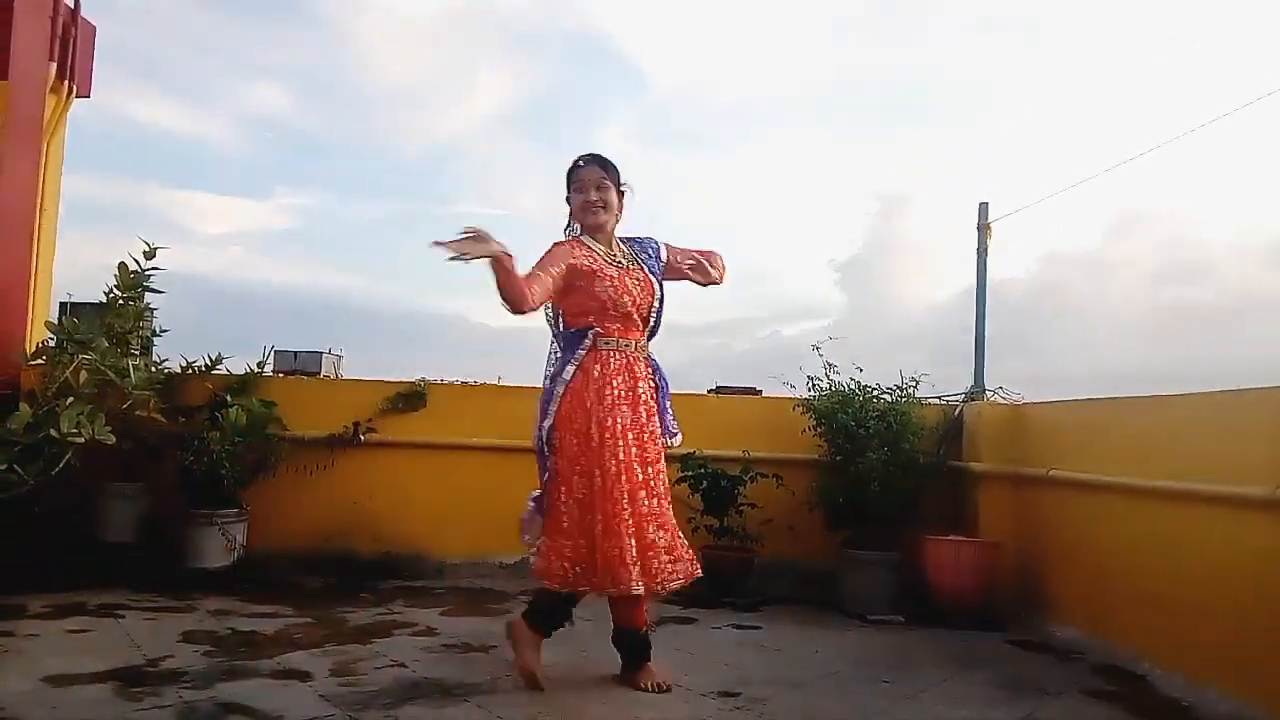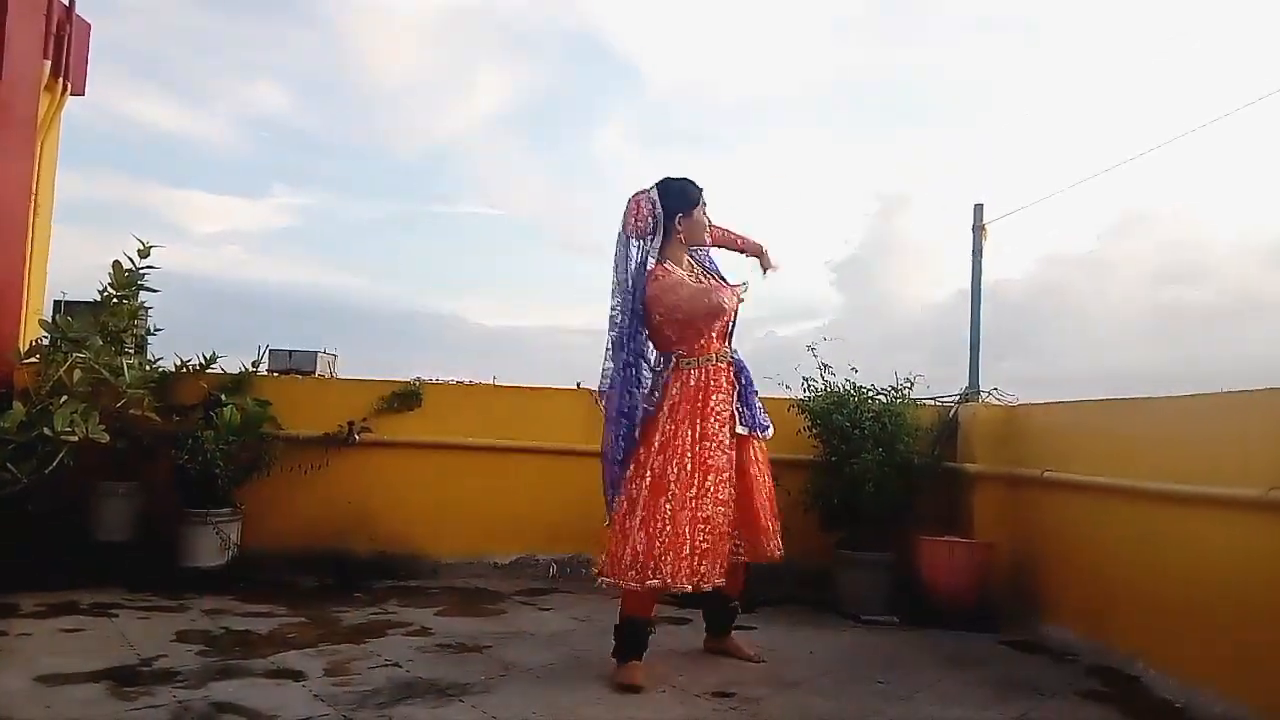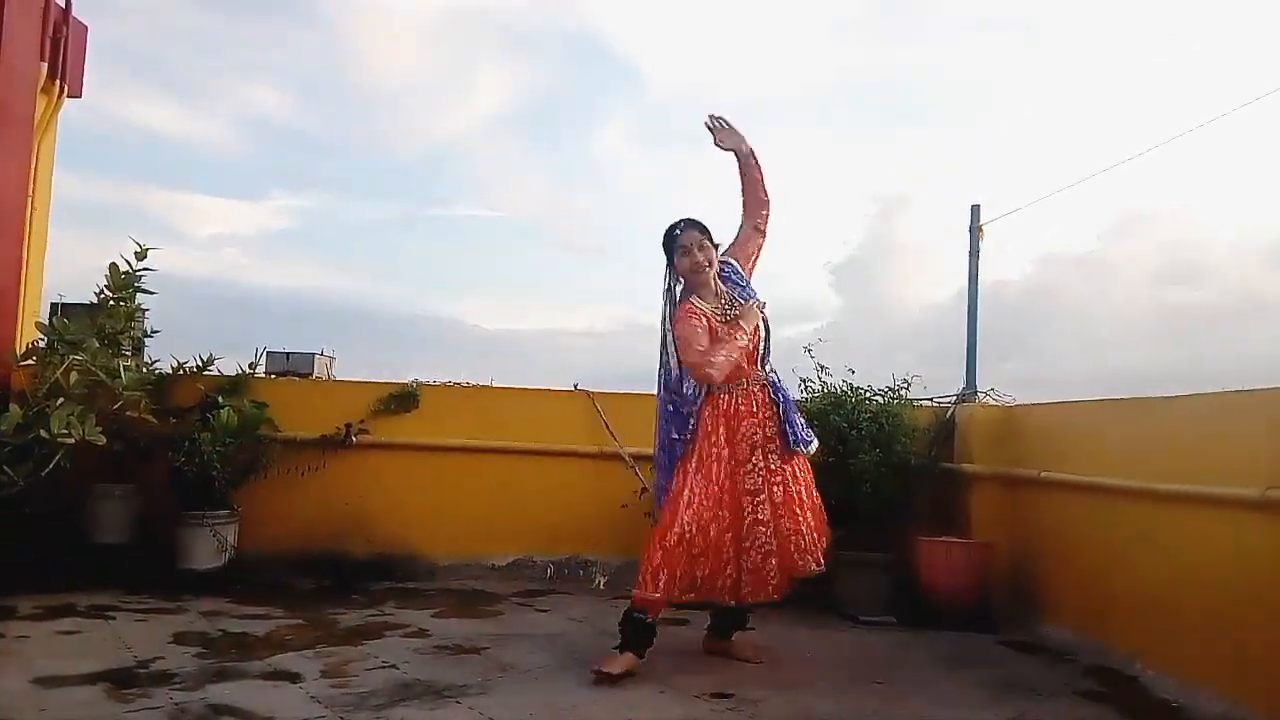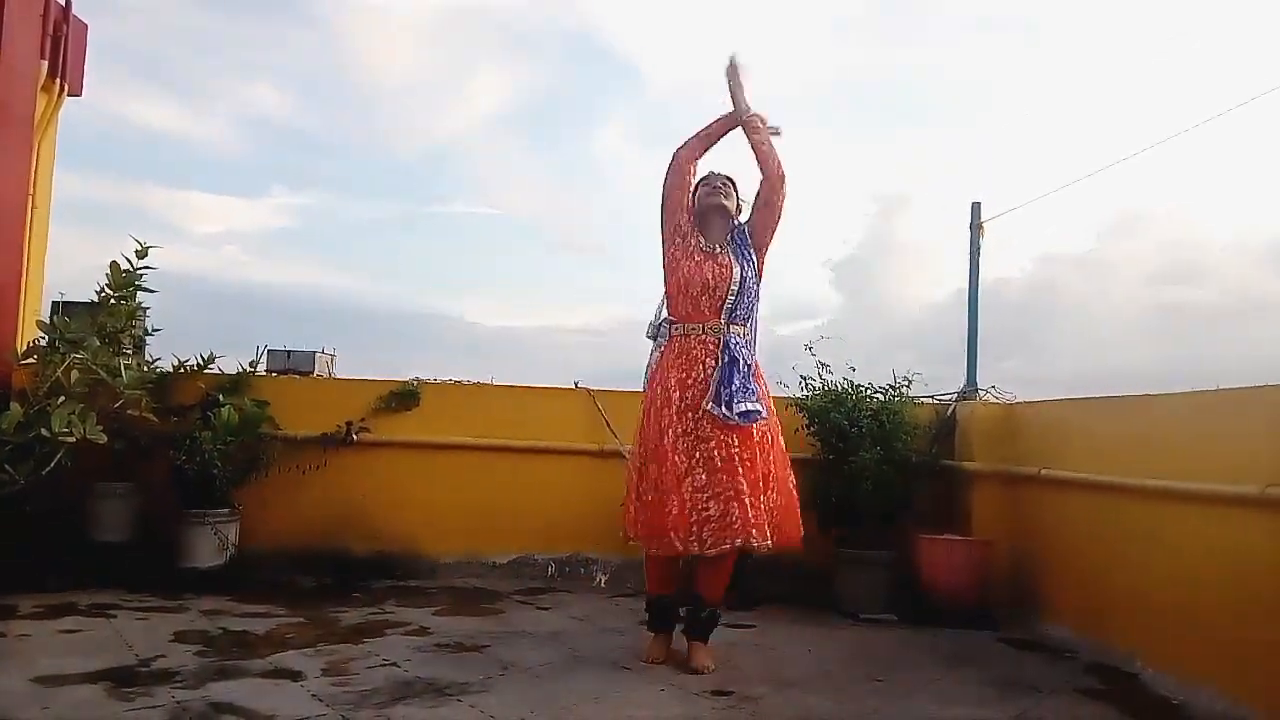
dt=0.5s
person 1, frame 1
left shoulder: (647, 251)
right shoulder: (569, 254)
left elbow: (712, 261)
right elbow: (522, 298)
left wrist: (708, 269)
right wrist: (498, 257)
left hip: (638, 392)
right hip: (591, 395)
left knee: (615, 524)
right knee: (629, 524)
left ankle: (532, 623)
right ankle: (637, 659)
person 1, frame 2
left shoulder: (693, 255)
right shoulder: (663, 281)
left elbow: (713, 235)
right elbow: (719, 302)
left wrist: (753, 248)
right wrist: (736, 292)
left hip: (725, 399)
right hip: (687, 404)
left knee: (736, 520)
right knee: (663, 523)
left ankle: (720, 631)
right ankle: (629, 653)
person 1, frame 3
left shoulder: (734, 273)
right shoulder: (686, 312)
left elbow: (760, 207)
right elbow: (710, 373)
left wrist: (742, 149)
right wrist: (743, 328)
left hip: (767, 418)
right hip: (721, 425)
left knee: (763, 532)
right knee: (688, 530)
left ankle: (724, 631)
right ankle: (631, 645)
person 1, frame 4
left shoulder: (750, 244)
right shoulder: (678, 239)
left elbow: (775, 179)
right elbow: (680, 164)
left wrist: (747, 117)
right wrist: (736, 119)
left hip: (733, 378)
right hip: (679, 375)
left knee: (730, 502)
right knee: (668, 502)
left ankle: (699, 633)
right ankle: (661, 625)
